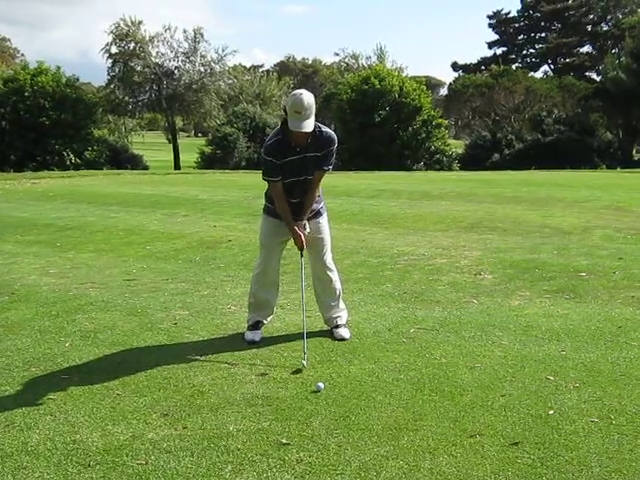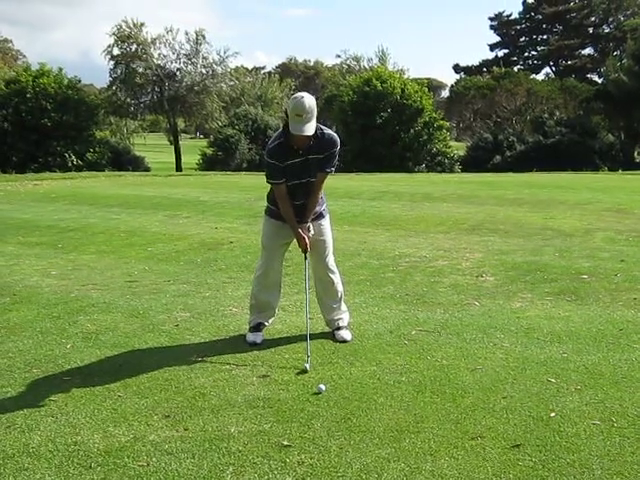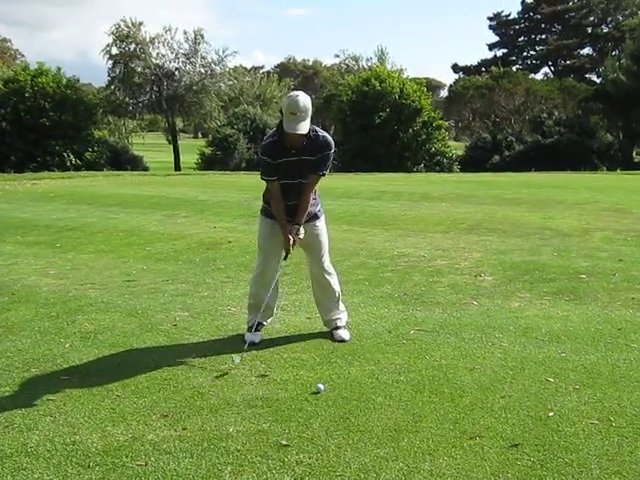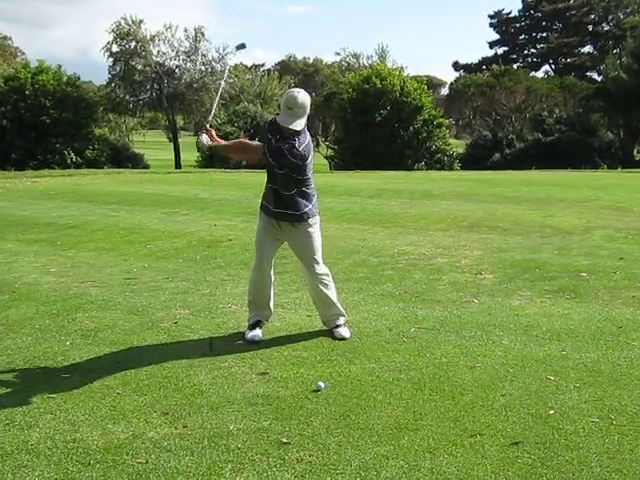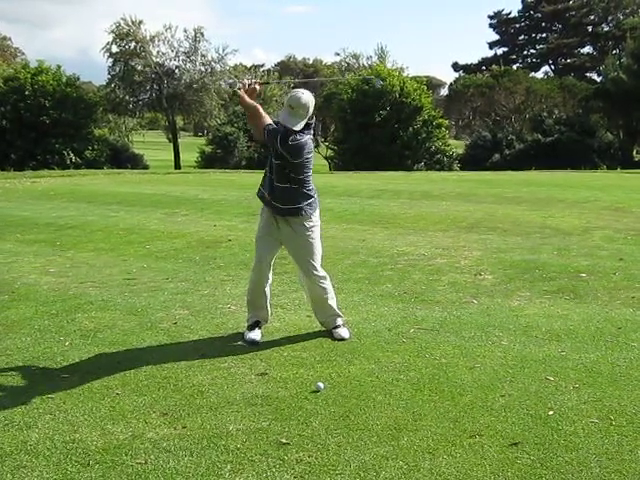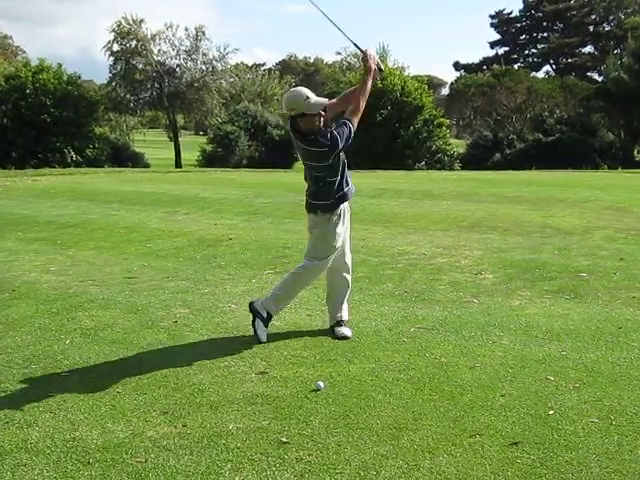
dt=0.5s
person 1, frame 1
left shoulder: (327, 139)
right shoulder: (273, 146)
left elbow: (315, 184)
right elbow: (277, 192)
left wrist: (303, 221)
right wrist: (292, 228)
left hip: (313, 212)
right hip: (277, 214)
left knee: (324, 265)
right knee: (266, 266)
left ankle: (336, 319)
right ankle: (256, 321)
person 1, frame 2
left shoulder: (329, 141)
right shoulder: (275, 148)
left elbow: (318, 186)
right elbow: (281, 195)
left wrist: (307, 224)
right wrist: (297, 231)
left hip: (316, 214)
right hip: (279, 216)
left knee: (326, 267)
right knee: (268, 268)
left ankle: (338, 320)
right ankle: (258, 321)
person 1, frame 3
left shoulder: (323, 143)
right shoulder: (269, 146)
left elbow: (309, 189)
right elbow: (274, 193)
left wrist: (299, 225)
right wrist: (285, 230)
left hip: (310, 215)
right hip: (274, 216)
left knee: (322, 268)
right knee: (265, 269)
left ankle: (336, 320)
right ankle: (256, 321)
person 1, frame 4
left shoulder: (296, 146)
right shoulder: (275, 127)
left elbow: (253, 153)
right elbow: (251, 155)
left wrist: (217, 145)
right wrist: (219, 143)
left hip: (300, 217)
right hip: (270, 213)
left knee: (315, 270)
right knee: (261, 266)
left ankle: (335, 319)
right ankle: (257, 319)
person 1, frame 5
left shoulder: (294, 142)
right shoulder: (288, 126)
left elbow: (261, 128)
right elbow: (260, 131)
left wrist: (244, 99)
right wrist: (250, 99)
left hip: (300, 216)
right hip: (272, 211)
left knee: (312, 272)
right knee: (261, 266)
left ankle: (333, 320)
right ankle: (256, 320)
person 1, frame 6
left shoulder: (302, 124)
right shoulder: (324, 142)
left elbow: (341, 102)
right elbow: (354, 112)
left wrist: (366, 77)
right wrist: (369, 75)
left hip: (332, 202)
right hip: (327, 207)
left knee: (342, 262)
right knee: (315, 263)
left ankle: (338, 319)
right ankle: (265, 307)
